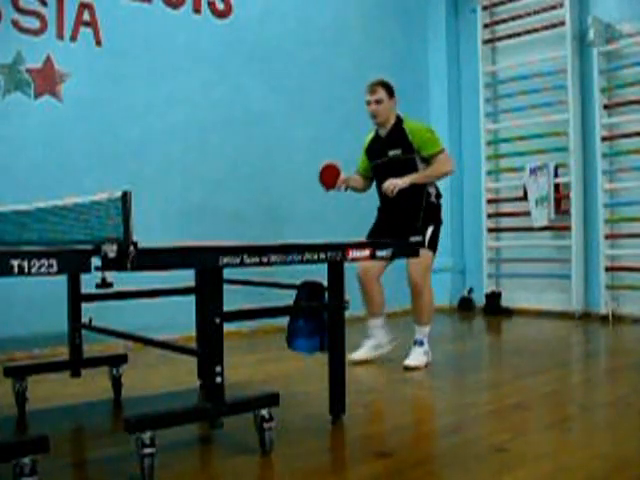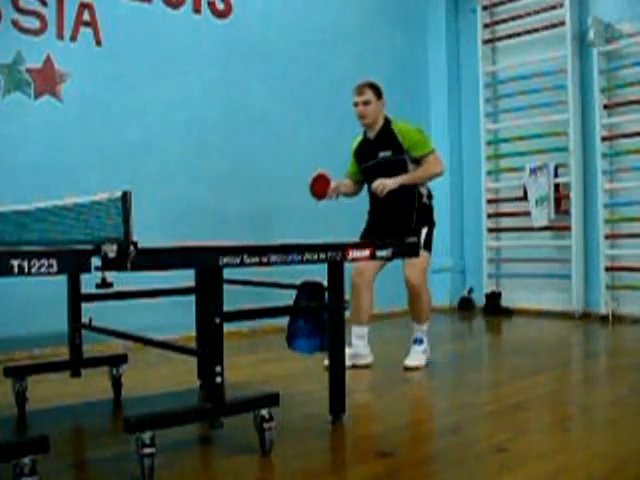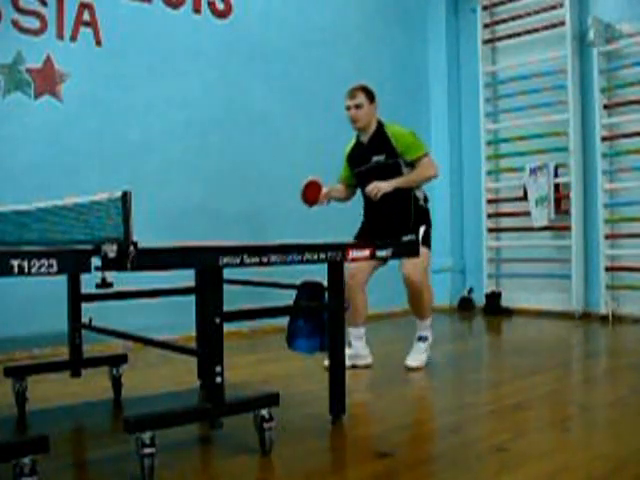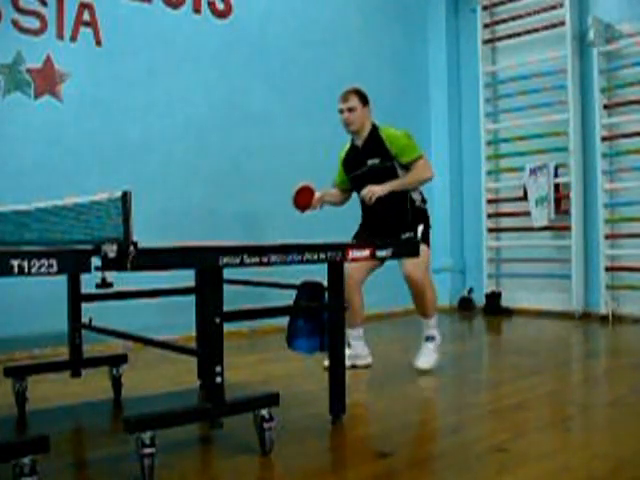
dt=0.3s
person 1, frame 1
left shoulder: (416, 131)
right shoulder: (371, 143)
left elbow: (446, 165)
right elbow: (364, 180)
left wrist: (406, 180)
right wrist: (347, 180)
left hip: (422, 215)
right hip: (388, 217)
left knee: (417, 277)
right knee: (366, 271)
left ankle: (421, 345)
right ankle: (378, 337)
person 1, frame 2
left shoulder: (405, 132)
right shoulder: (359, 146)
left elbow: (436, 166)
right elbow: (355, 184)
left wrist: (396, 180)
right wrist: (337, 187)
left hip: (414, 217)
right hip: (380, 220)
left knee: (414, 279)
right knee: (360, 275)
left ankle: (420, 343)
right ankle: (359, 348)
person 1, frame 3
left shoulder: (399, 136)
right shoulder: (353, 150)
left elbow: (430, 170)
right elbow: (347, 188)
left wrist: (390, 183)
right wrist: (330, 192)
left hip: (411, 219)
right hip: (376, 224)
left knee: (414, 276)
right knee: (353, 276)
left ankle: (423, 338)
right ankle: (358, 349)
person 1, frame 4
left shoulder: (393, 138)
right shoulder: (347, 154)
left elbow: (426, 172)
right elbow: (342, 193)
left wrist: (385, 187)
right wrist: (323, 196)
left hip: (409, 220)
right hip: (373, 225)
left knee: (415, 274)
right knee: (348, 278)
left ankle: (431, 337)
right ankle: (357, 349)
